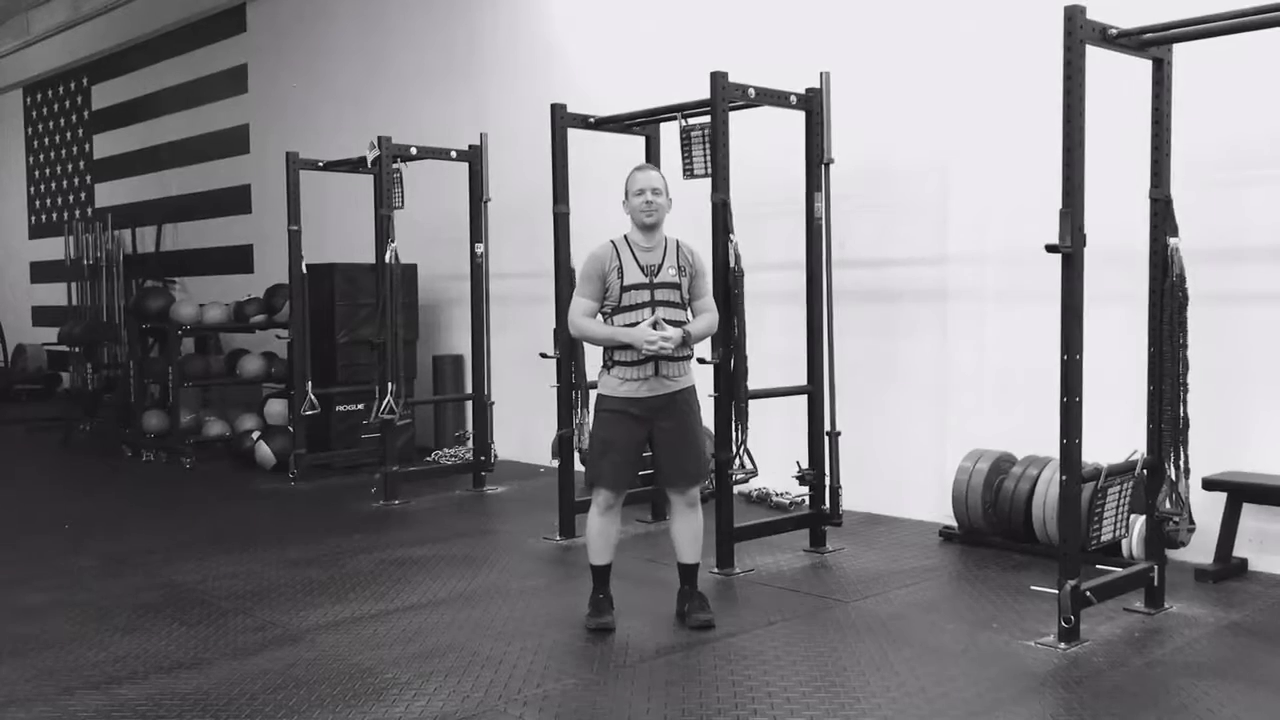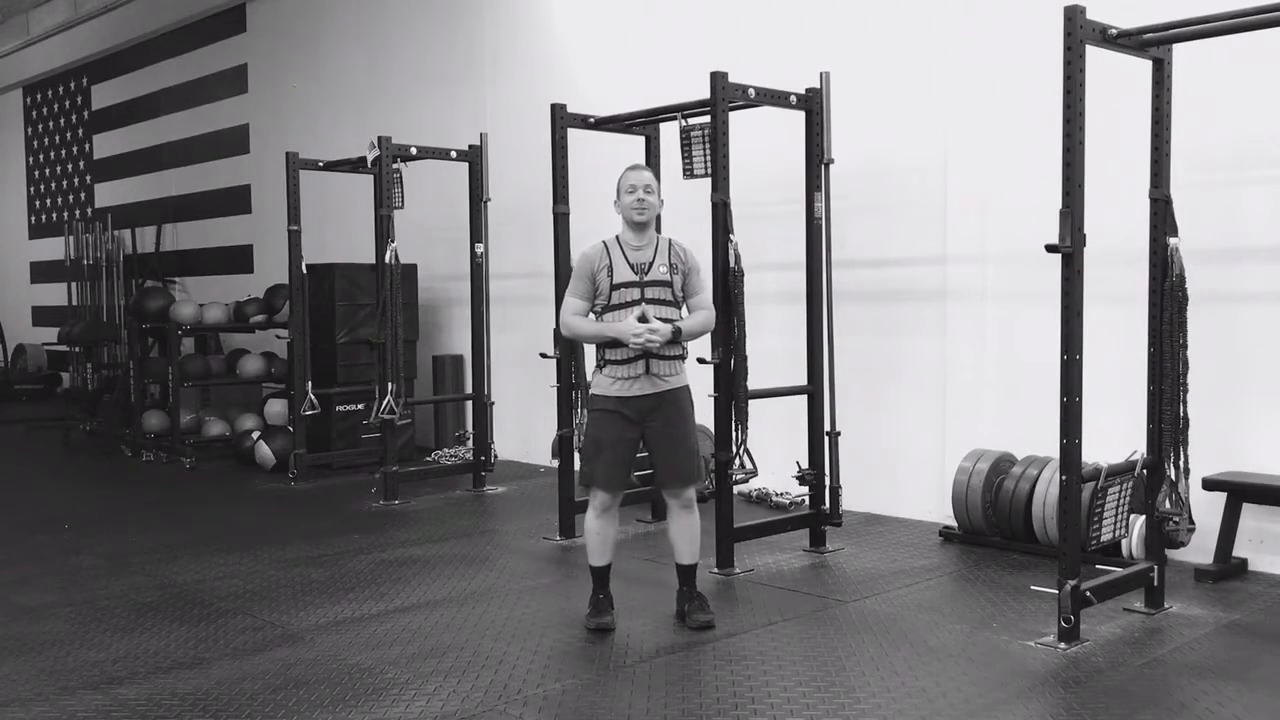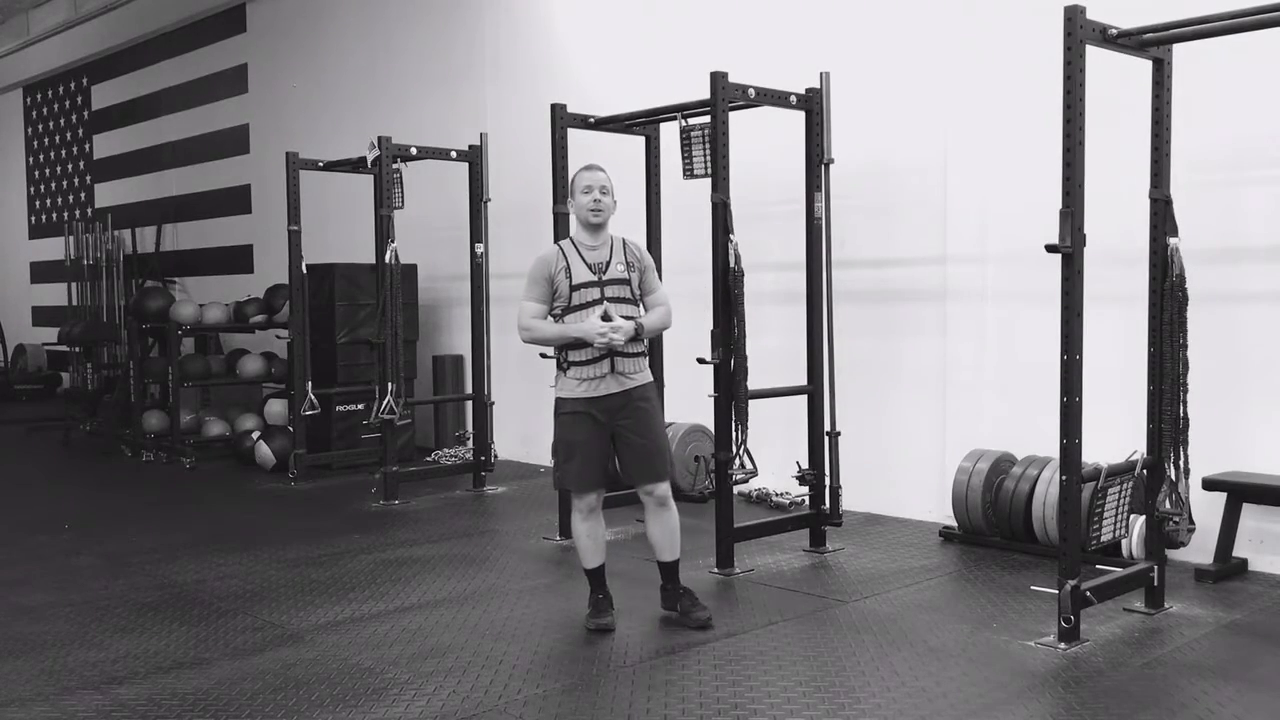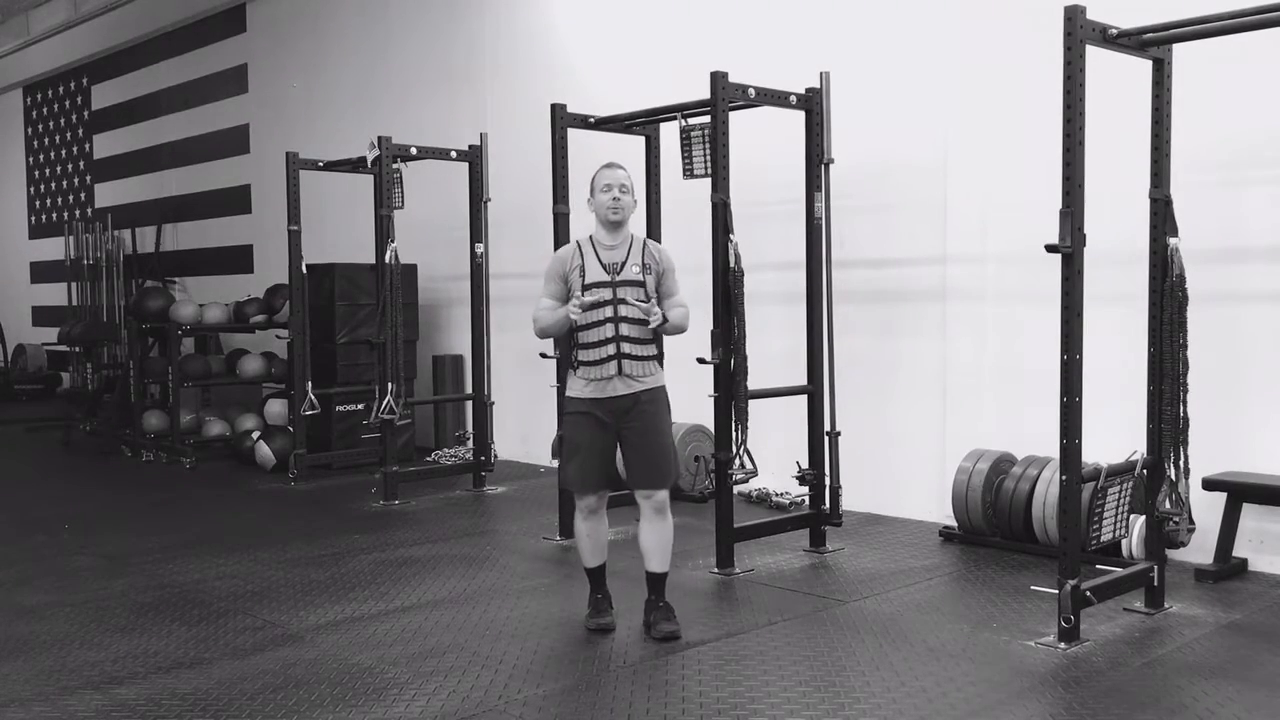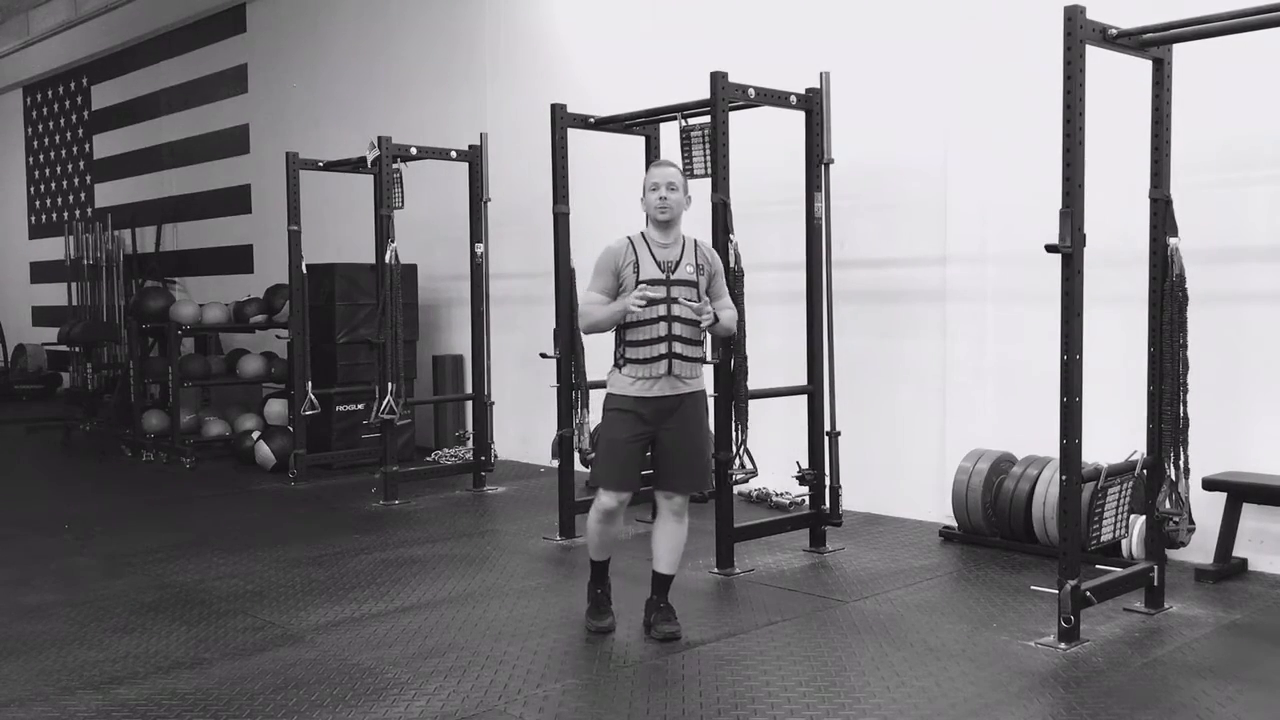
dt=1s
person 1, frame 1
left shoulder: (687, 257)
right shoulder: (603, 258)
left elbow: (710, 316)
right elbow: (577, 322)
left wrist: (682, 334)
right wrist: (630, 335)
left hip: (676, 392)
right hip: (620, 395)
left knee: (686, 493)
right knee: (606, 496)
left ankle: (689, 593)
right ankle: (600, 595)
person 1, frame 2
left shoulder: (680, 255)
right shoulder: (594, 257)
left elbow: (706, 315)
right elbow: (568, 322)
left wrist: (672, 331)
right wrist: (617, 330)
left hip: (669, 391)
right hip: (612, 394)
left knee: (683, 494)
right knee: (603, 497)
left ankle: (688, 593)
right ankle: (600, 595)
person 1, frame 3
left shoulder: (636, 254)
right shoulder: (550, 261)
left elbow: (664, 312)
right elbow: (528, 328)
left wrist: (633, 326)
right wrist: (580, 330)
left hip: (635, 389)
right hip: (579, 396)
left knee: (657, 491)
right knee: (586, 500)
left ankle: (672, 588)
right ankle: (599, 595)
person 1, frame 4
left shoulder: (655, 254)
right shoulder: (567, 257)
left elbow: (682, 316)
right elbow: (540, 324)
left wrist: (663, 316)
right wrist: (568, 313)
left hip: (645, 392)
right hip: (587, 395)
left knee: (655, 498)
right knee: (588, 500)
left ankle: (657, 601)
right ankle: (598, 594)
person 1, frame 5
left shoulder: (706, 256)
right shoulder: (618, 253)
left elbow: (731, 319)
right elbow: (586, 319)
left wrist: (713, 317)
right wrist: (623, 306)
left hip: (686, 395)
right hip: (629, 394)
left knee: (674, 501)
right knee: (611, 499)
left ankle: (659, 601)
right ankle: (599, 585)
